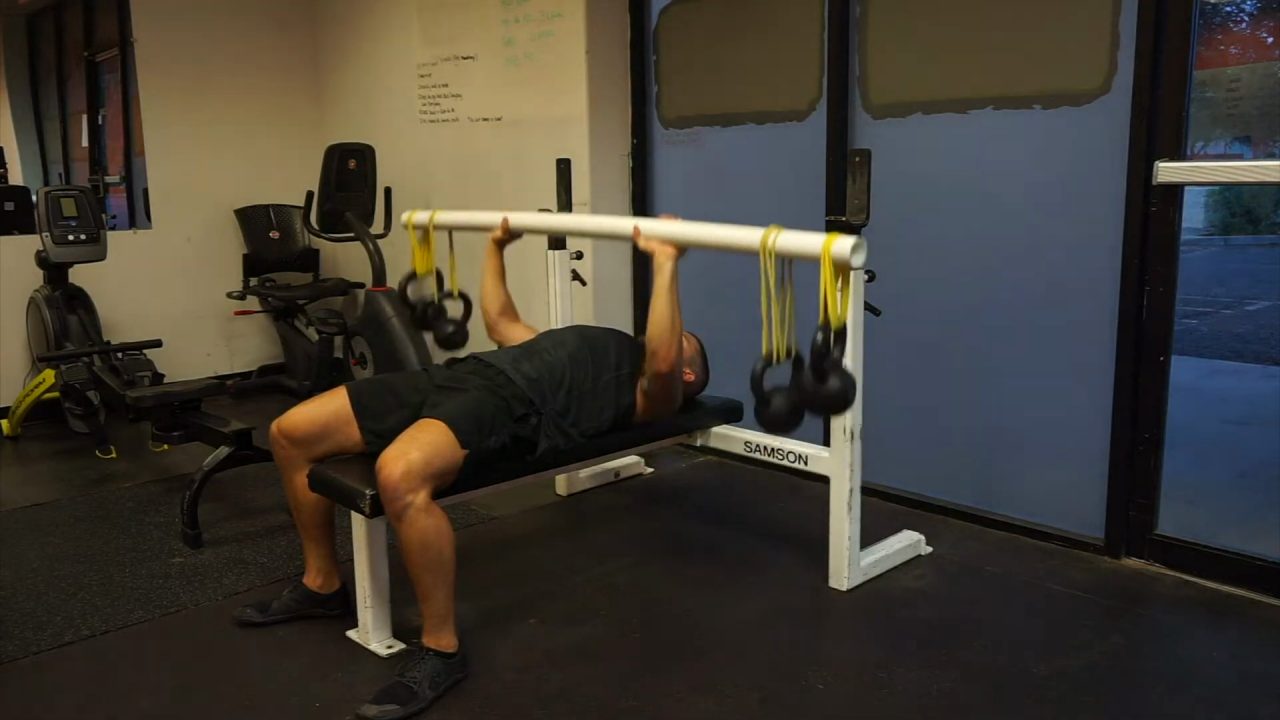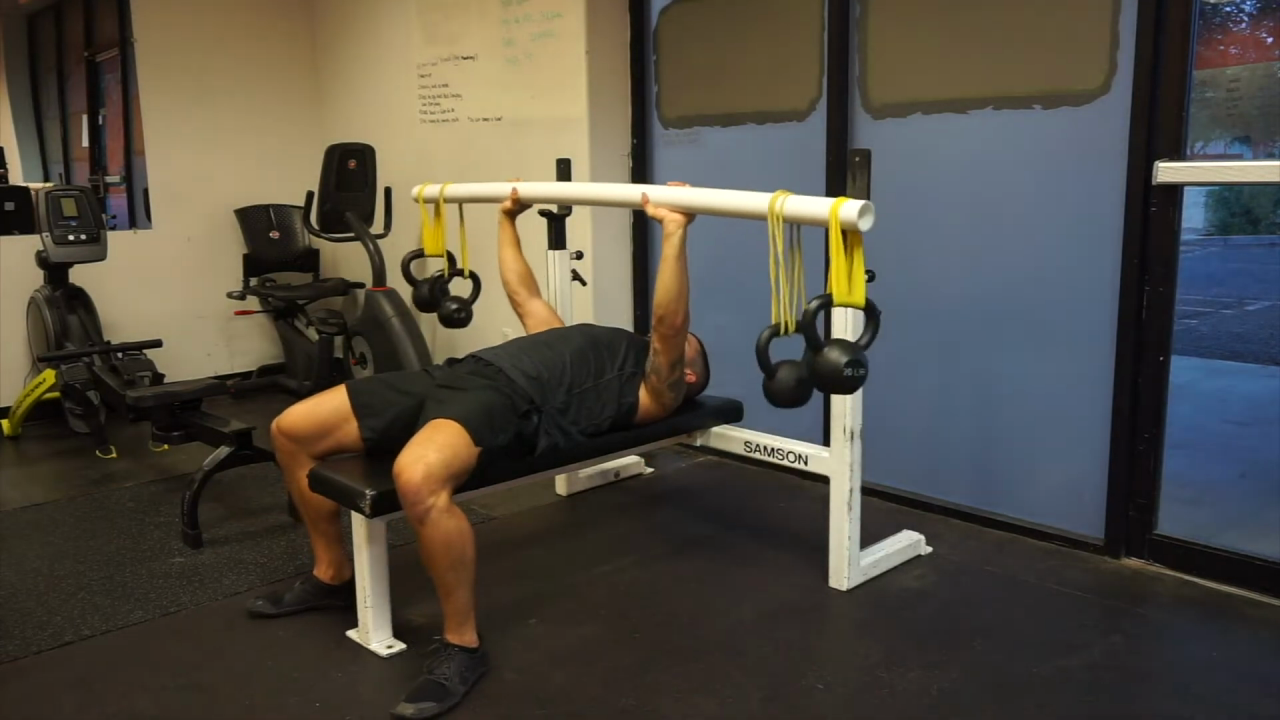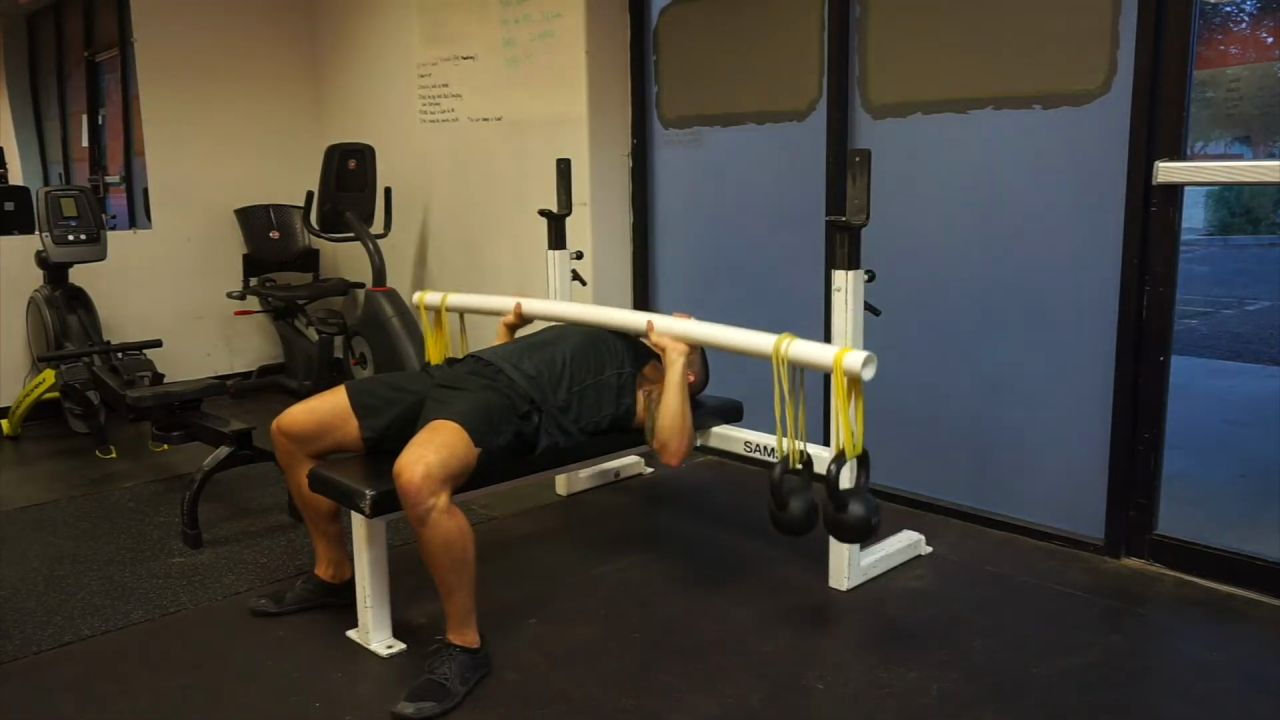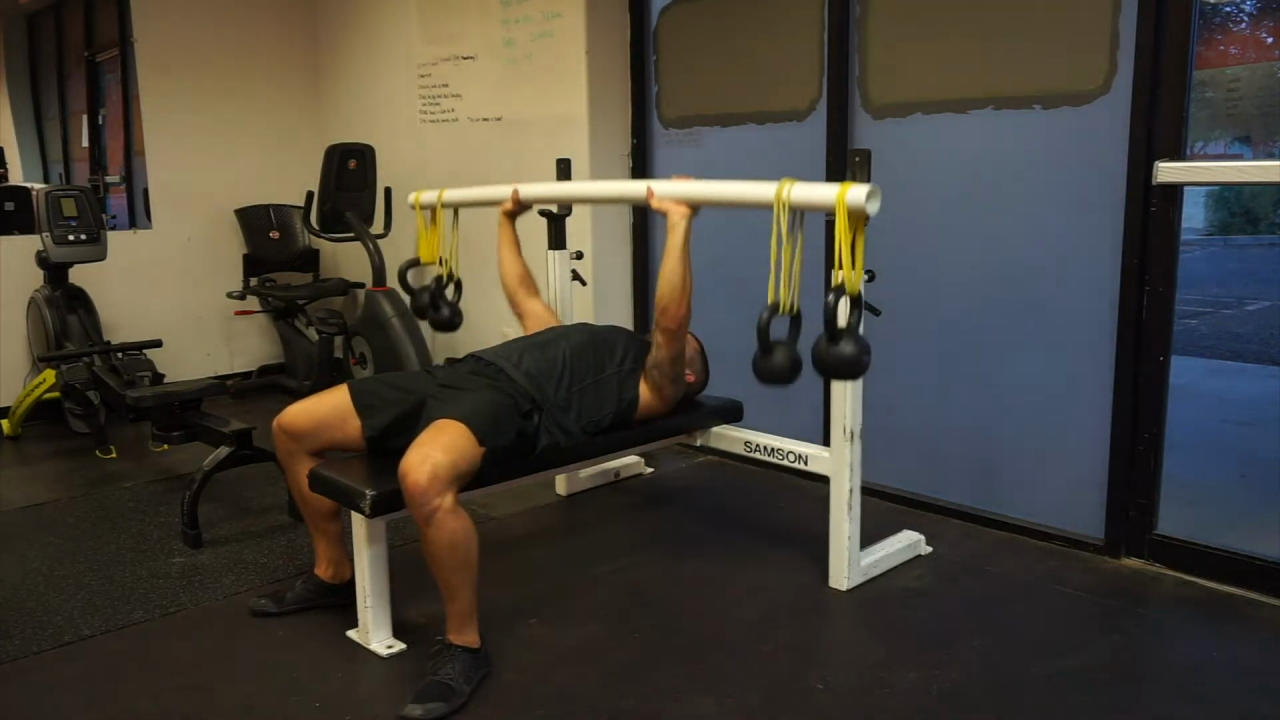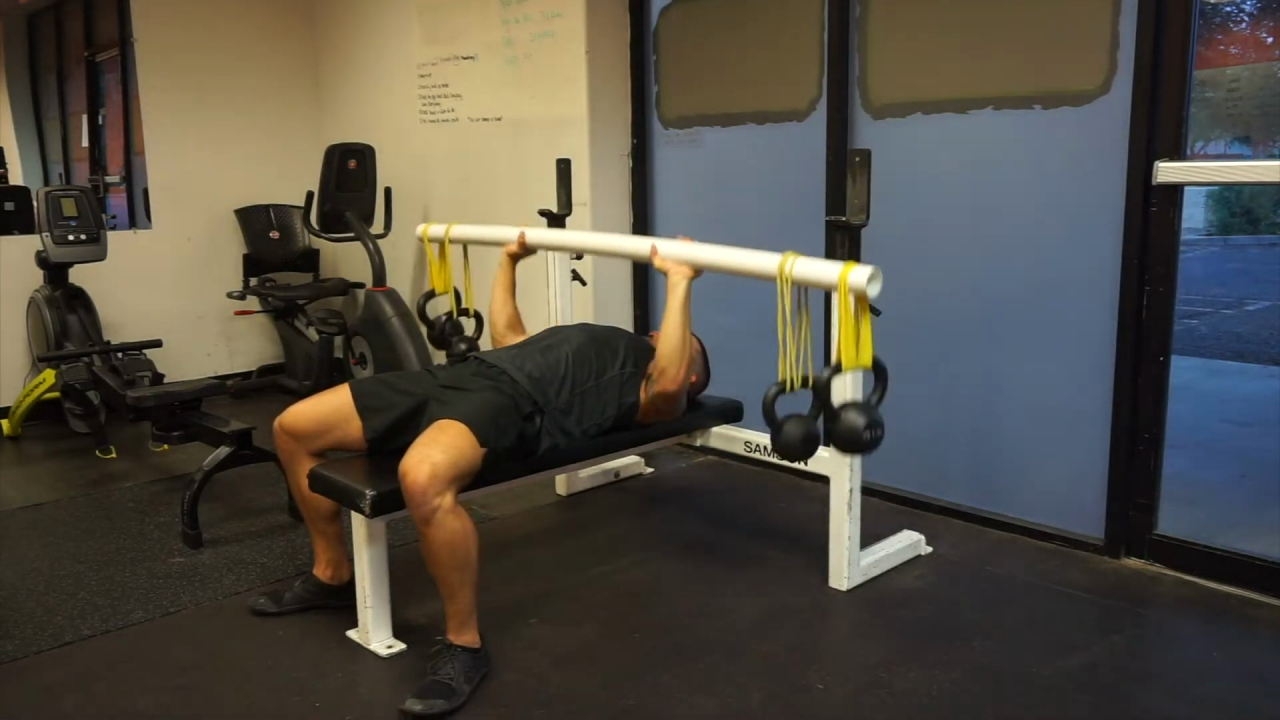
dt=1s
person 1, frame 1
left shoulder: (651, 390)
right shoulder: (591, 353)
left elbow: (663, 360)
right elbow: (500, 324)
left wrist: (665, 264)
right wrist: (495, 248)
left hip: (511, 402)
left knee: (400, 474)
right knee: (290, 433)
left ankle: (441, 649)
right ankle: (322, 585)
person 1, frame 2
left shoulder: (658, 387)
right shoulder: (591, 350)
left elbow: (670, 326)
right elbow: (525, 296)
left wrist: (674, 231)
right wrist: (507, 219)
left hip: (512, 398)
right hip: (457, 374)
left knee: (419, 479)
right knee: (291, 431)
left ankle: (462, 646)
right ankle: (332, 576)
person 1, frame 3
left shoulder: (654, 383)
right shoulder: (602, 351)
left elbow: (672, 450)
left wrist: (674, 355)
right wrist: (508, 328)
left hip: (512, 400)
left knee: (420, 479)
right knee: (291, 429)
left ankle: (464, 646)
right ankle: (334, 575)
person 1, frame 4
left shoulder: (656, 385)
right shoulder: (590, 350)
left elbow: (672, 319)
right elbow: (523, 296)
left wrist: (678, 224)
right wrist: (507, 221)
left hip: (513, 401)
right hip: (461, 374)
left knee: (424, 479)
right knee: (292, 428)
left ankle: (464, 646)
right ankle: (333, 575)
person 1, frame 5
left shoulder: (652, 386)
right shoulder: (600, 348)
left elbow: (669, 384)
right elbow: (507, 339)
left wrist: (678, 282)
right wrist: (509, 261)
left hip: (516, 400)
left knee: (425, 480)
right knee: (293, 428)
left ankle: (464, 646)
right ankle: (333, 576)
